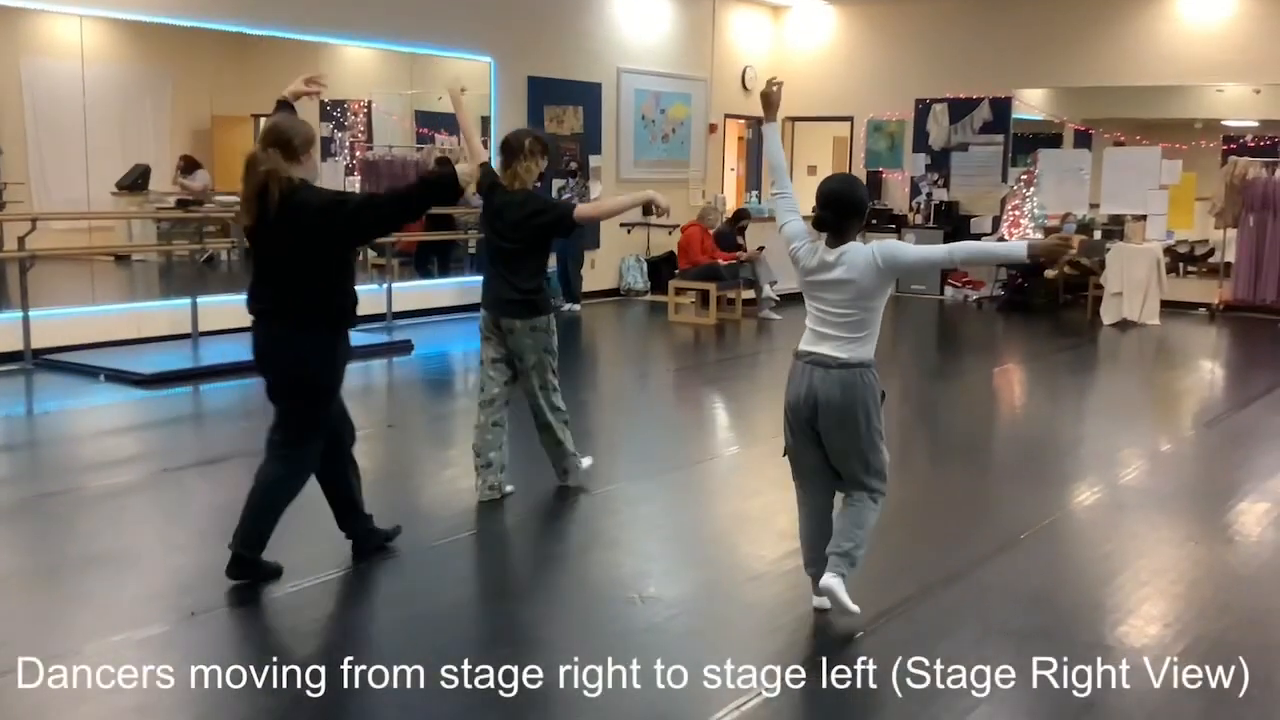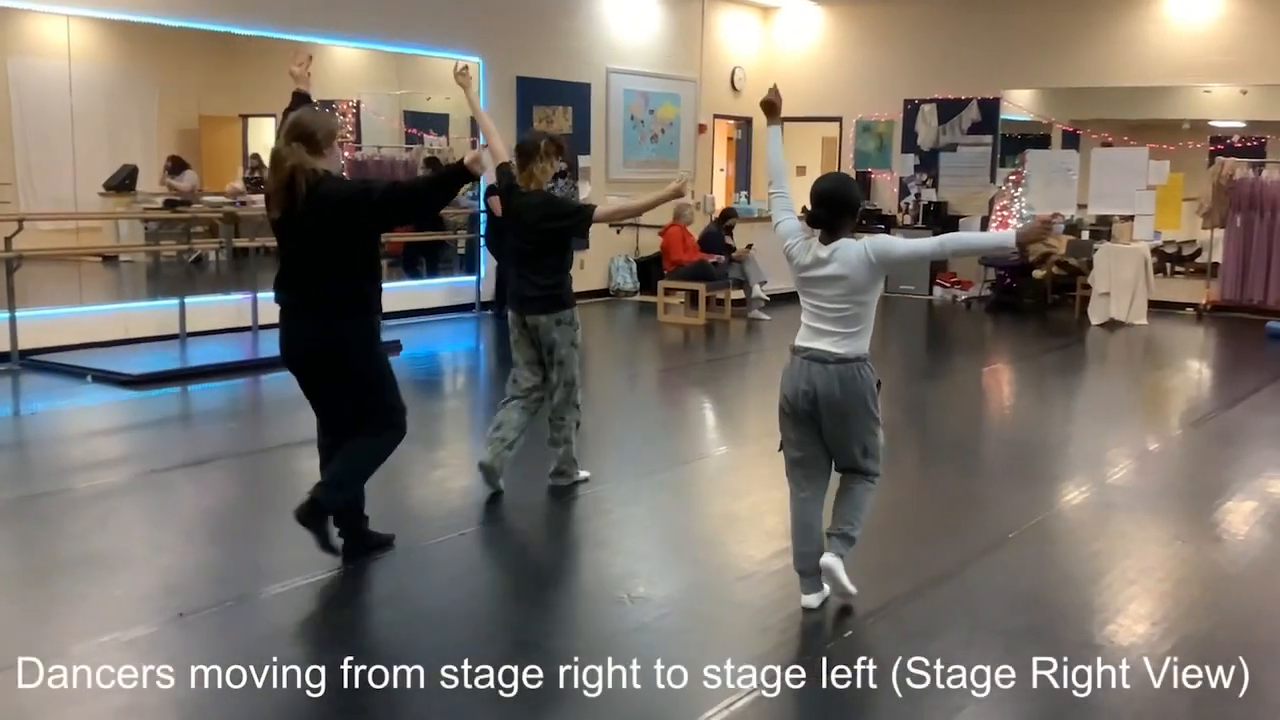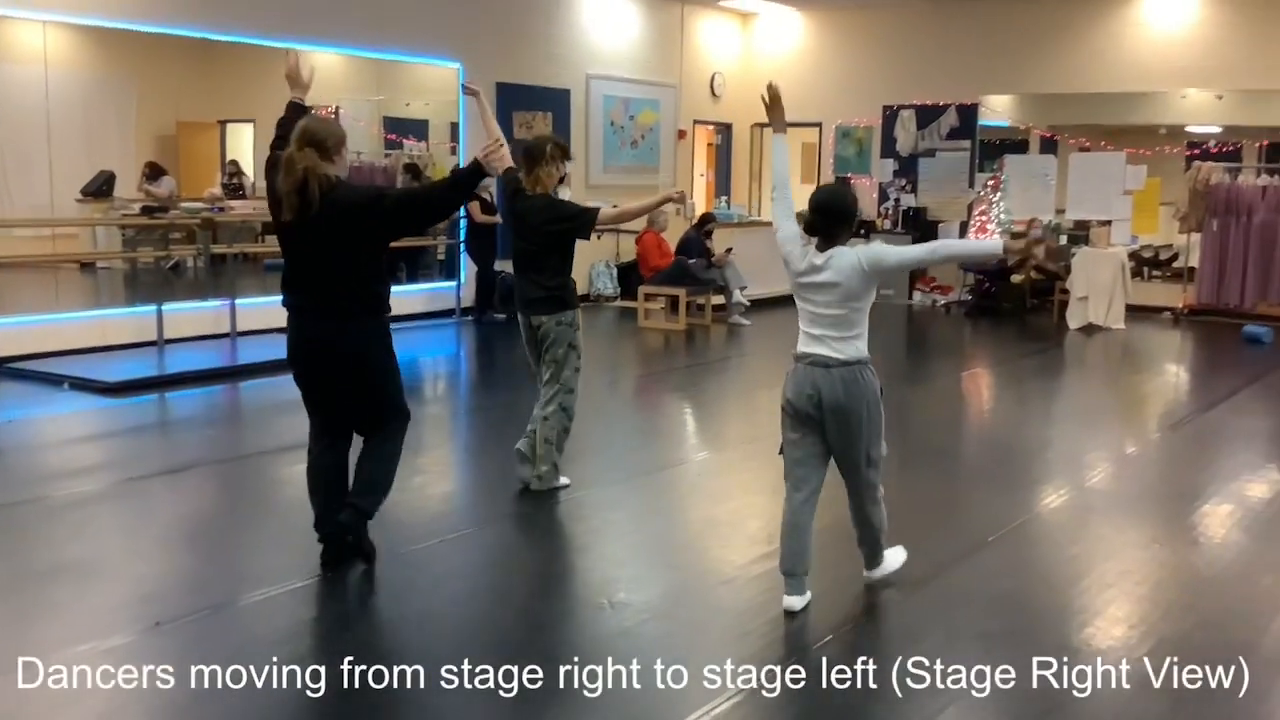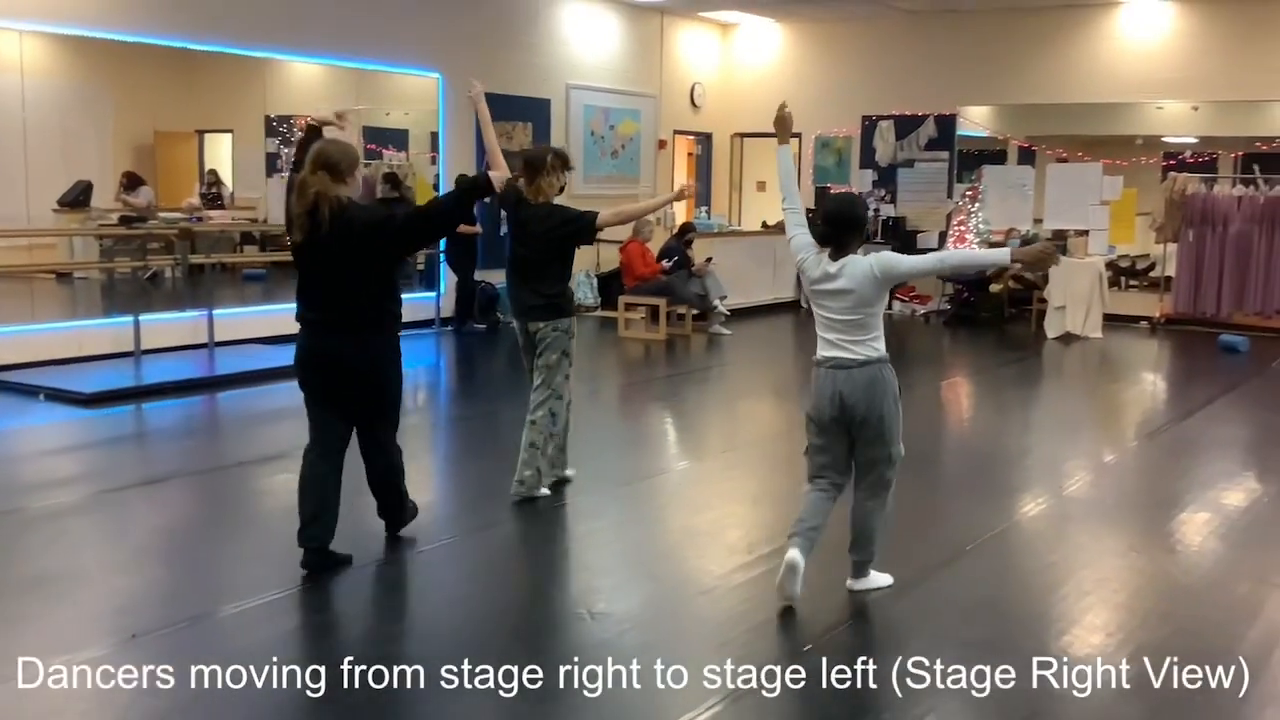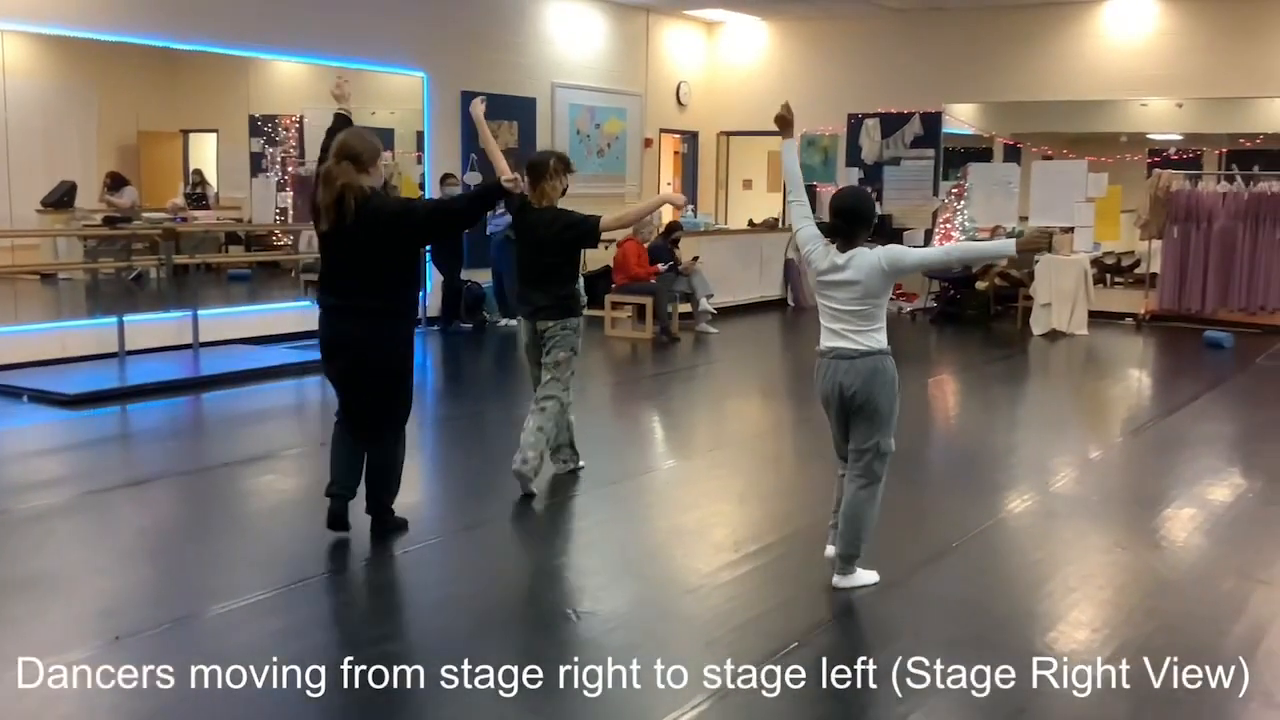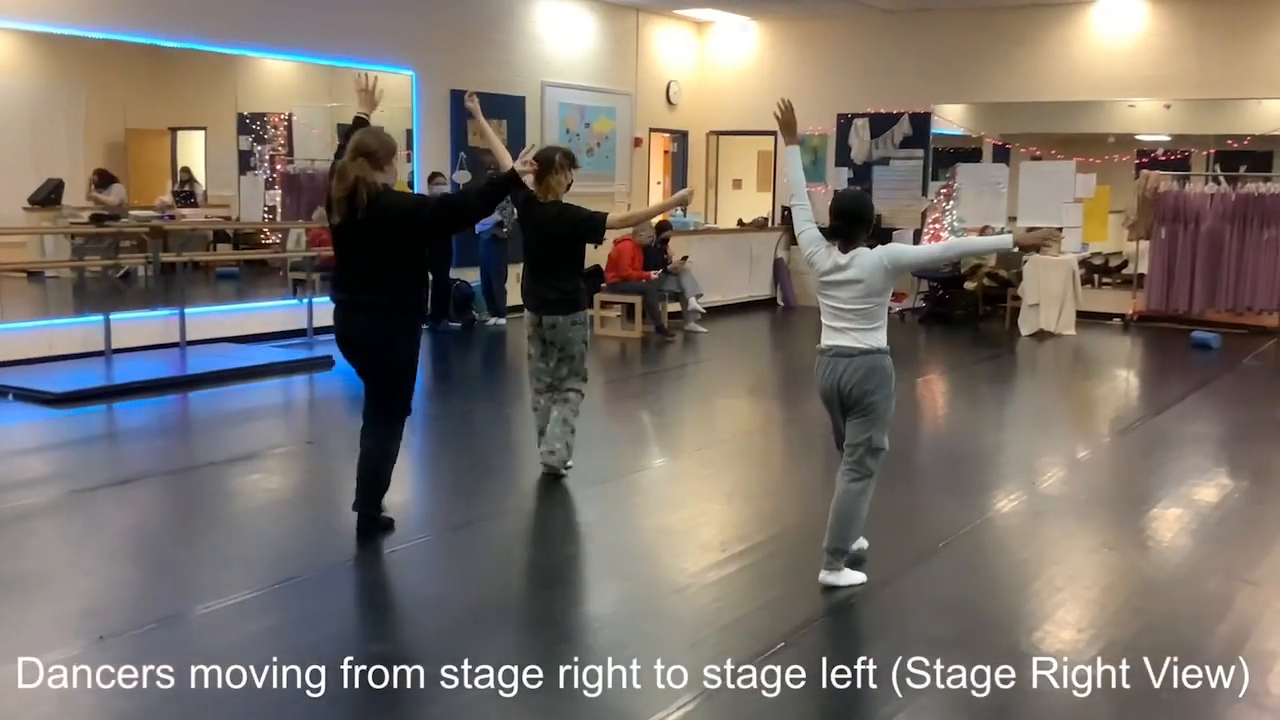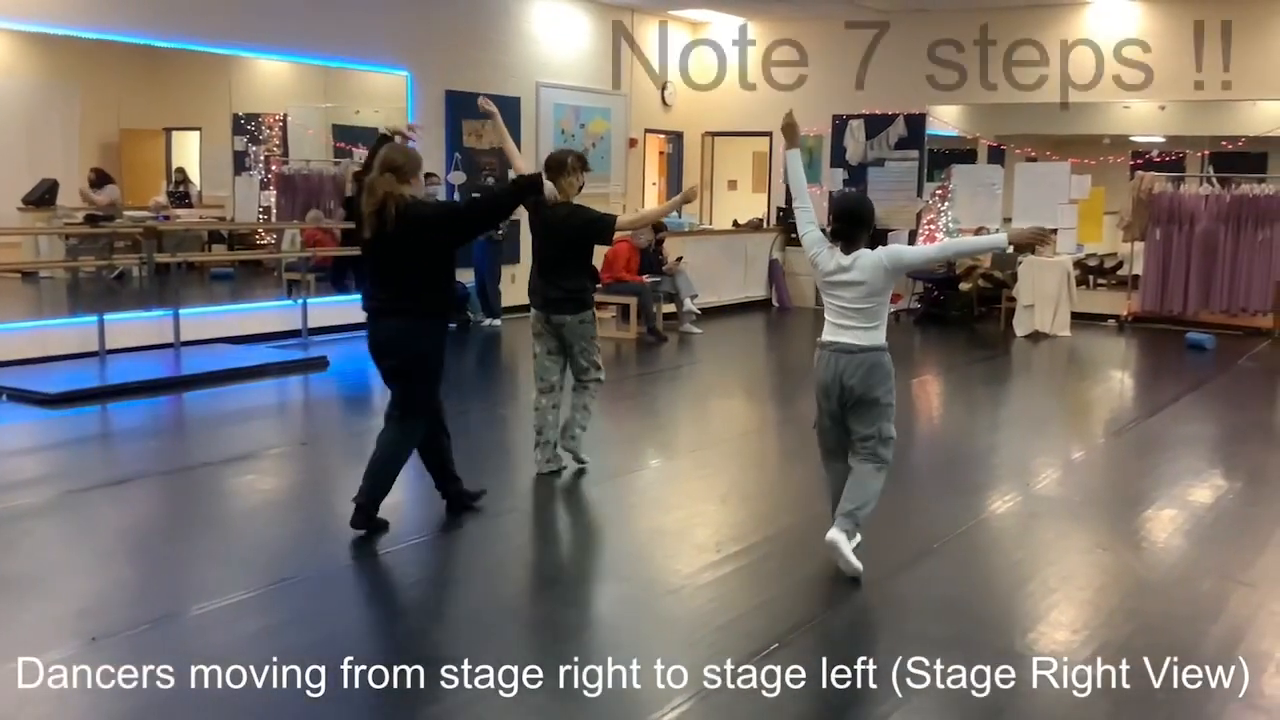
dt=0.3s
person 1, frame 1
left shoulder: (803, 251)
right shoulder: (879, 258)
left elbow: (781, 190)
right elbow: (956, 254)
left wrist: (771, 120)
right wrist: (1030, 250)
left hip: (803, 377)
right hip: (851, 383)
left knee: (813, 487)
right knee: (865, 486)
left ankle: (819, 581)
right ankle: (836, 569)
person 1, frame 2
left shoulder: (798, 248)
right shoulder: (871, 253)
left elbow: (779, 191)
right elbow: (945, 244)
left wrist: (774, 122)
right wrist: (1017, 238)
left hip: (800, 372)
right hip: (848, 375)
left knee: (806, 481)
right knee: (862, 470)
left ankle: (809, 583)
right ankle: (835, 550)
person 1, frame 3
left shoulder: (794, 254)
right shoulder: (865, 261)
left elbow: (780, 197)
right elbow: (937, 252)
left wrist: (778, 130)
right wrist: (1002, 248)
left hip: (804, 377)
right hip: (850, 380)
left knee: (801, 484)
right knee: (862, 478)
left ankle: (794, 587)
right ankle: (876, 558)
person 1, frame 4
left shoulder: (808, 263)
right shoulder: (877, 268)
left elbow: (791, 206)
right elbow: (945, 260)
left wrist: (784, 142)
right wrist: (1014, 255)
left hip: (826, 380)
right hip: (870, 380)
left knee: (825, 479)
right knee: (874, 480)
left ankle: (797, 550)
right ankle: (860, 571)
person 1, frame 5
left shoulder: (815, 254)
right shoulder: (884, 261)
left elbow: (797, 201)
right elbow: (952, 253)
left wrist: (788, 138)
right wrist: (1016, 246)
left hip: (829, 367)
right hip: (871, 370)
left knee: (849, 460)
right knee: (866, 469)
left ankle: (837, 537)
right ankle: (847, 567)
person 1, frame 6
left shoulder: (817, 255)
right shoulder: (885, 260)
left elbow: (798, 202)
right elbow: (951, 248)
left wrist: (791, 141)
right wrist: (1017, 240)
left hip: (828, 365)
right hip: (870, 367)
left knee: (851, 454)
right knee: (860, 465)
left ankle: (847, 535)
right ankle: (834, 564)
person 1, frame 7
left shoulder: (820, 257)
right shoulder: (886, 260)
left elbow: (801, 206)
right elbow: (950, 249)
left wrist: (792, 147)
right wrist: (1010, 239)
left hip: (828, 361)
right hip: (869, 365)
left knee: (835, 453)
right knee: (871, 455)
left ankle: (845, 529)
right ankle: (844, 528)
person 2, frame 1
left shoulder: (261, 201)
right shoulder: (318, 207)
left elbow: (271, 143)
right elbow: (389, 208)
left wrist: (286, 101)
right wrist: (449, 181)
left hip: (274, 335)
right hip: (310, 341)
left knee: (332, 433)
right knee: (293, 447)
left ankle: (360, 531)
right ankle: (246, 553)
person 2, frame 2
left shoulder: (283, 191)
right shoulder: (345, 198)
left elbow: (295, 132)
right elbow: (410, 197)
left wrist: (302, 96)
right wrist: (462, 171)
left hip: (298, 328)
right hip: (344, 329)
left knee: (340, 424)
right knee: (387, 422)
left ankle: (353, 531)
right ankle: (323, 504)
person 2, frame 3
left shoulder: (285, 195)
right shoulder: (360, 203)
left elbow: (280, 150)
right elbow: (427, 203)
left wrist: (295, 101)
right wrist: (477, 170)
left hip: (306, 333)
right hip: (357, 332)
left knee: (327, 432)
right knee: (386, 423)
left ankle: (333, 537)
right ankle: (354, 522)
person 2, frame 4
left shoulder: (301, 217)
right shoulder: (371, 224)
left elbow: (302, 168)
right elbow: (434, 216)
left wrist: (315, 131)
right wrist: (483, 184)
left hip: (317, 346)
right hip: (369, 346)
left knee: (325, 442)
right knee: (379, 433)
left ankle: (315, 544)
right ankle: (395, 513)
person 2, frame 5
left shoulder: (326, 205)
right shoulder: (392, 213)
left elbow: (328, 156)
right elbow: (454, 213)
left wrist: (341, 113)
right wrist: (500, 187)
left hip: (337, 329)
right hip: (385, 332)
left knee: (351, 417)
right knee: (386, 422)
left ankle: (338, 497)
right ankle: (381, 514)
person 2, frame 6
left shoulder: (341, 199)
right shoulder: (401, 209)
left elbow: (345, 154)
right elbow: (462, 206)
left wrist: (362, 114)
right wrist: (510, 175)
left hip: (349, 321)
right hip: (391, 325)
left knee: (378, 404)
right knee: (387, 415)
left ankle: (366, 496)
right ankle: (369, 512)
person 2, frame 7
left shoulder: (374, 215)
right shoulder: (429, 216)
left elbow: (375, 174)
right elbow: (484, 208)
left wrist: (391, 139)
right wrist: (534, 183)
left hip: (383, 328)
right hip: (419, 330)
left knee: (426, 410)
right knee: (405, 420)
left ankle: (453, 491)
right ankle: (366, 508)
person 3, frame 1
left shoulder: (492, 192)
right shoulder: (538, 207)
left elbow: (473, 143)
right elbow: (594, 211)
left wrist: (457, 99)
right wrist: (644, 197)
left hip: (493, 312)
right hip: (530, 315)
left knee: (492, 395)
right knee: (544, 394)
left ankle: (489, 481)
right ankle: (568, 470)
person 3, frame 2
left shoulder: (510, 192)
right shoulder: (555, 208)
left elbow: (493, 139)
right elbow: (615, 212)
left wrist: (468, 91)
right wrist: (666, 195)
left hip: (519, 309)
right hip: (554, 310)
left knee: (523, 388)
right knee: (563, 390)
left ankle: (493, 457)
right ankle: (565, 470)
person 3, frame 3
left shoulder: (514, 196)
right shoulder: (557, 212)
left elbow: (497, 144)
right elbow: (618, 217)
left wrist: (481, 100)
right wrist: (664, 200)
left hip: (527, 306)
right hip: (557, 310)
left knee: (549, 383)
right knee: (559, 391)
left ankle: (530, 447)
right ankle: (544, 472)
person 3, frame 4
left shoulder: (514, 206)
right shoulder: (561, 218)
left elbow: (495, 157)
right elbow: (619, 216)
left wrist: (481, 105)
right wrist: (669, 198)
left hip: (523, 315)
right hip: (553, 317)
left knee: (548, 390)
right knee: (548, 396)
left ankle: (554, 466)
right ankle: (528, 480)
person 3, frame 5
left shoulder: (520, 209)
right shoulder: (565, 223)
left elbow: (497, 158)
right elbow: (622, 220)
left wrist: (479, 117)
right wrist: (663, 198)
left hip: (532, 315)
right hip: (562, 317)
left knee: (551, 386)
right knee: (553, 393)
left ankle: (564, 455)
right ankle: (527, 461)
person 3, frame 6
left shoulder: (526, 206)
right shoulder: (572, 218)
right elbow: (625, 220)
right wrist: (672, 202)
left hip: (536, 311)
right hip: (568, 312)
left knee: (543, 387)
right knee: (571, 385)
left ankle: (553, 455)
right ankle: (554, 450)
person 3, frame 7
left shoulder: (537, 207)
right shoulder: (582, 218)
left elbow: (516, 162)
right elbow: (635, 221)
left wrist: (496, 118)
right wrist: (678, 202)
left hip: (542, 310)
right hip: (576, 311)
left knee: (546, 383)
right knee: (589, 375)
left ankle: (546, 456)
right ankle: (573, 436)
